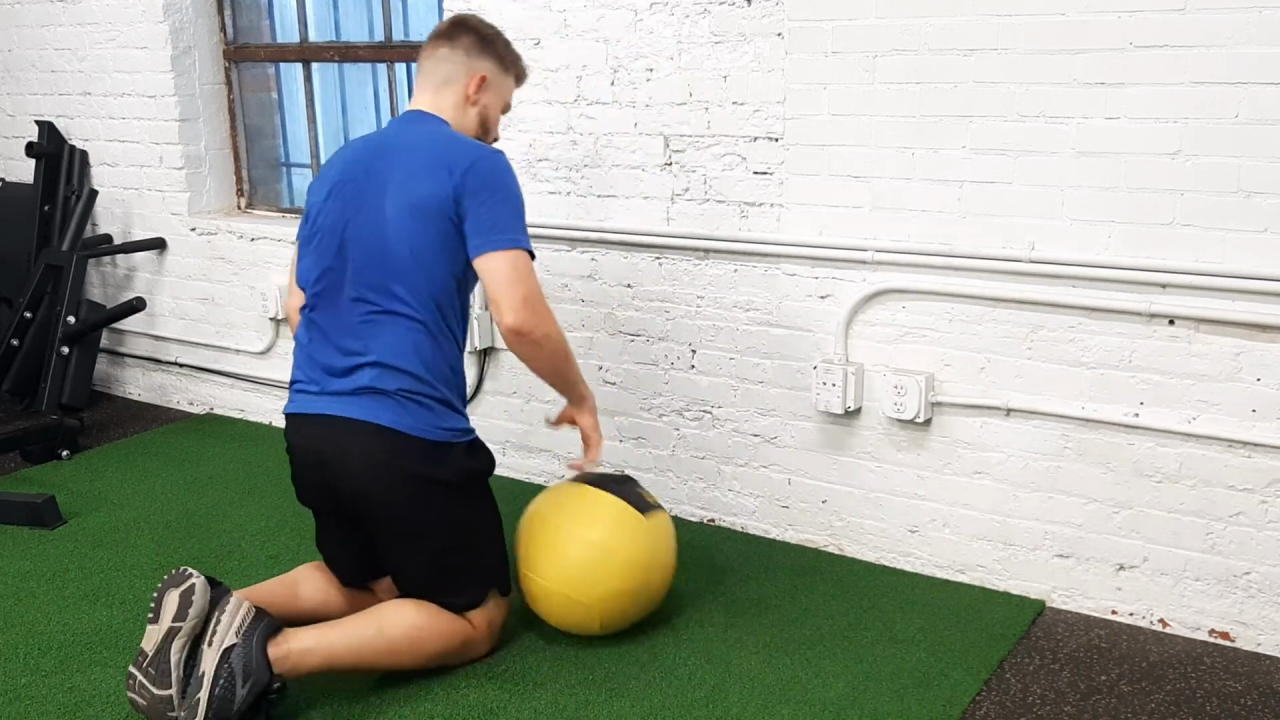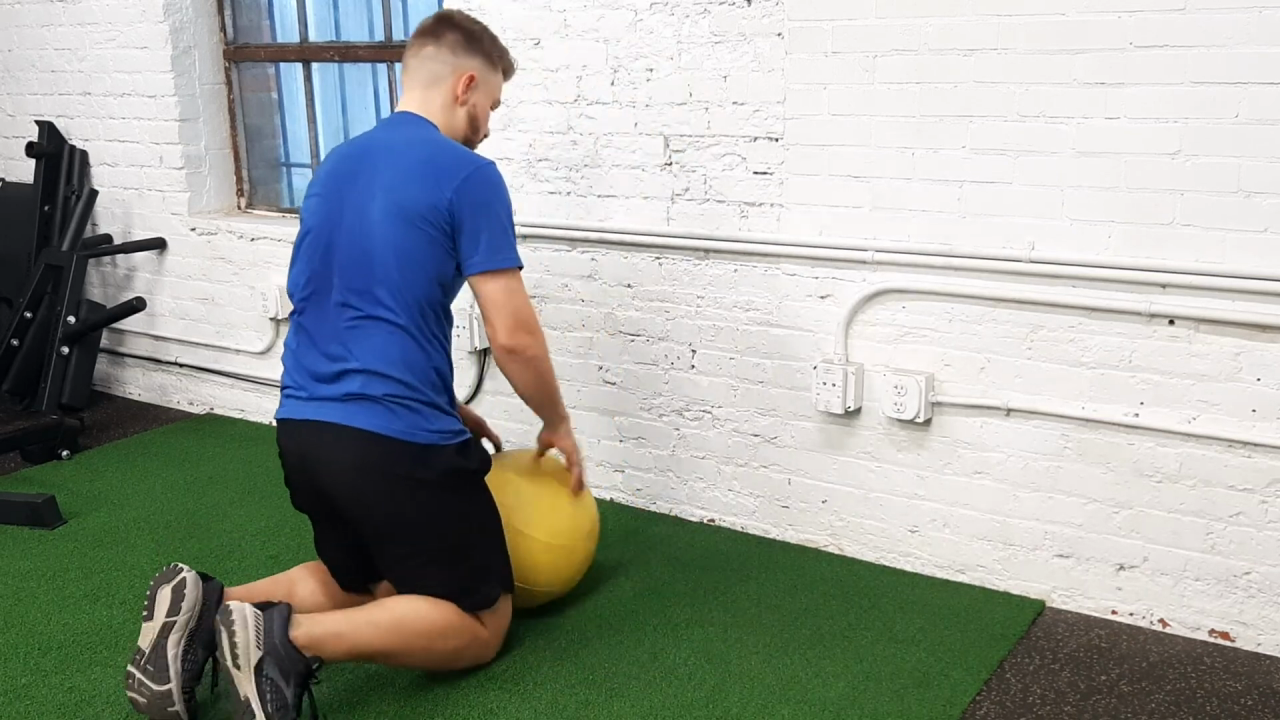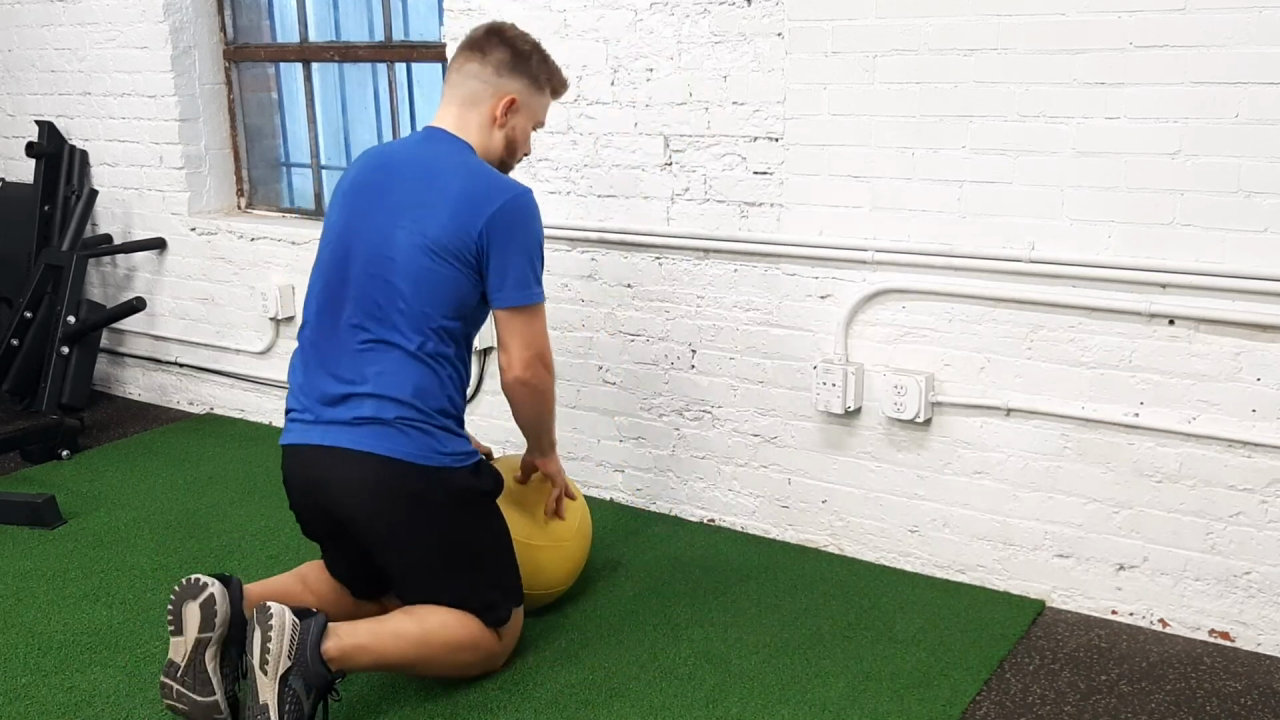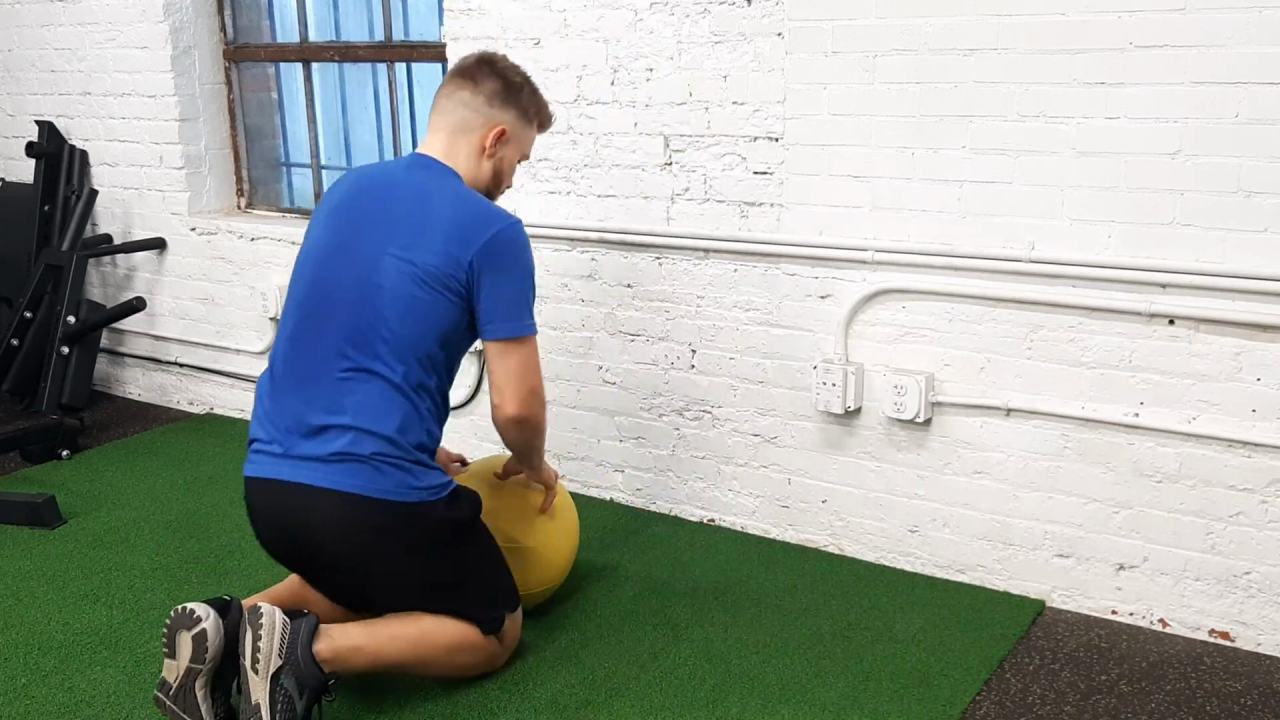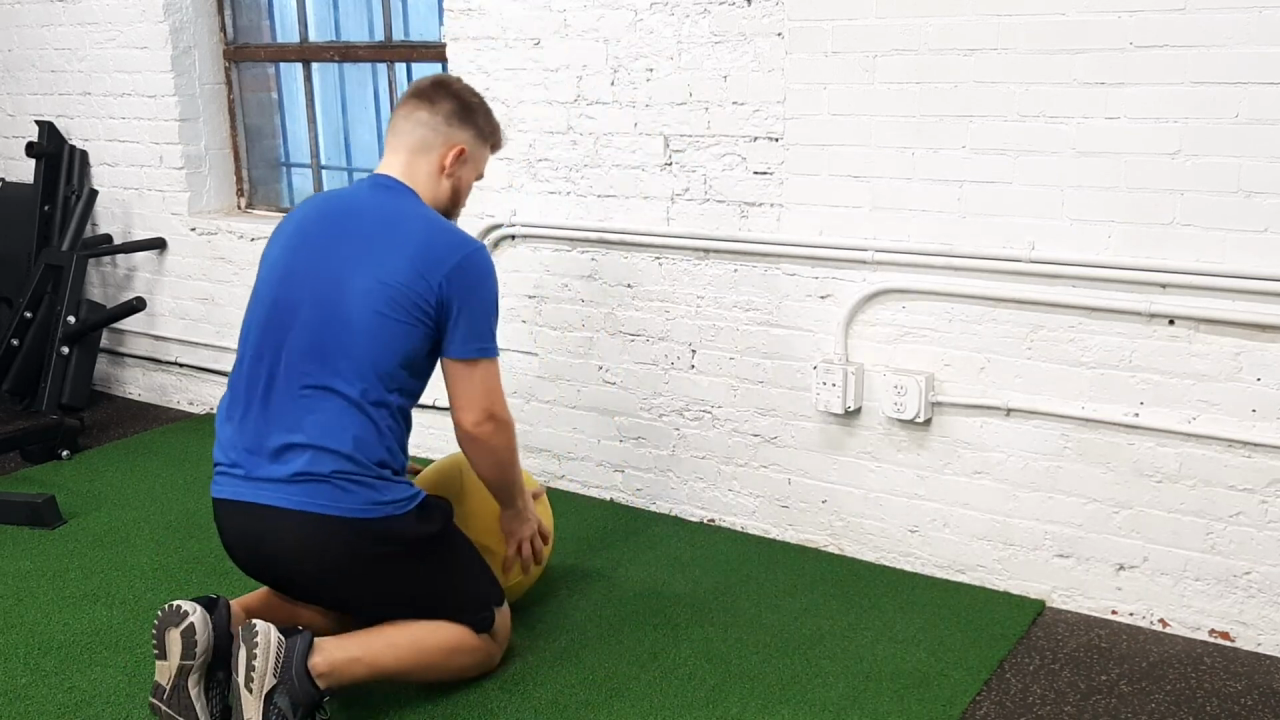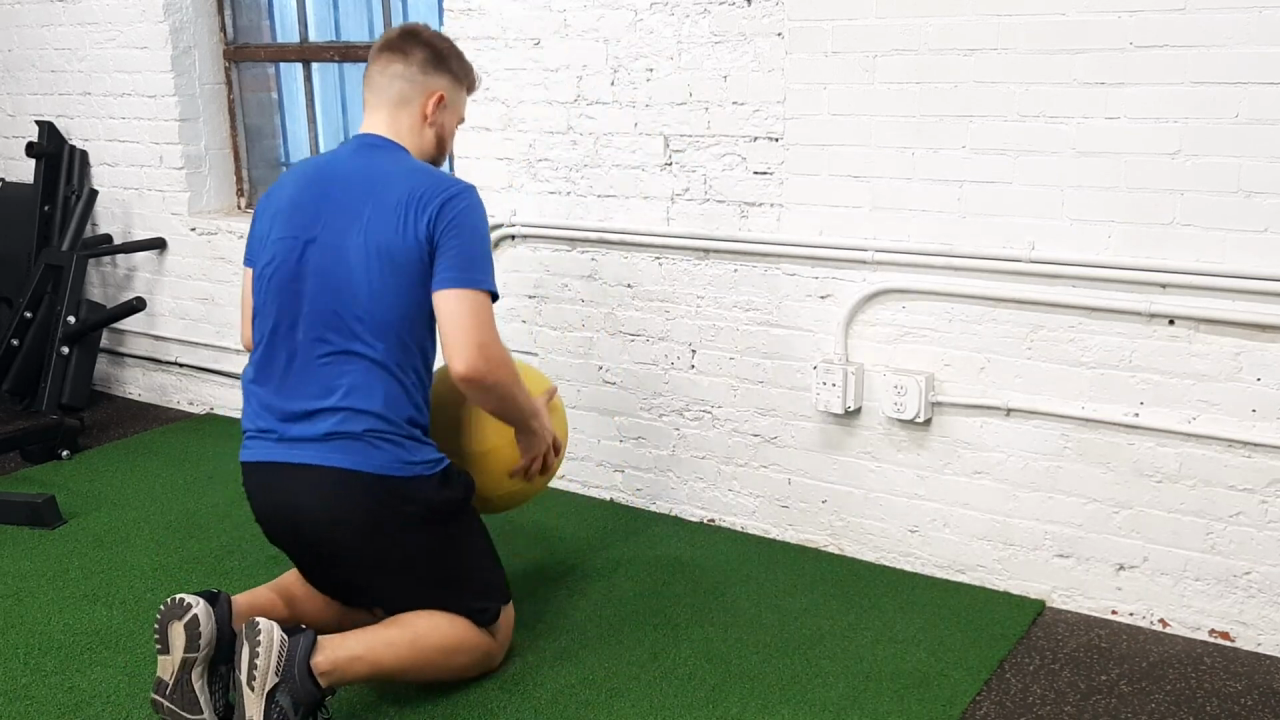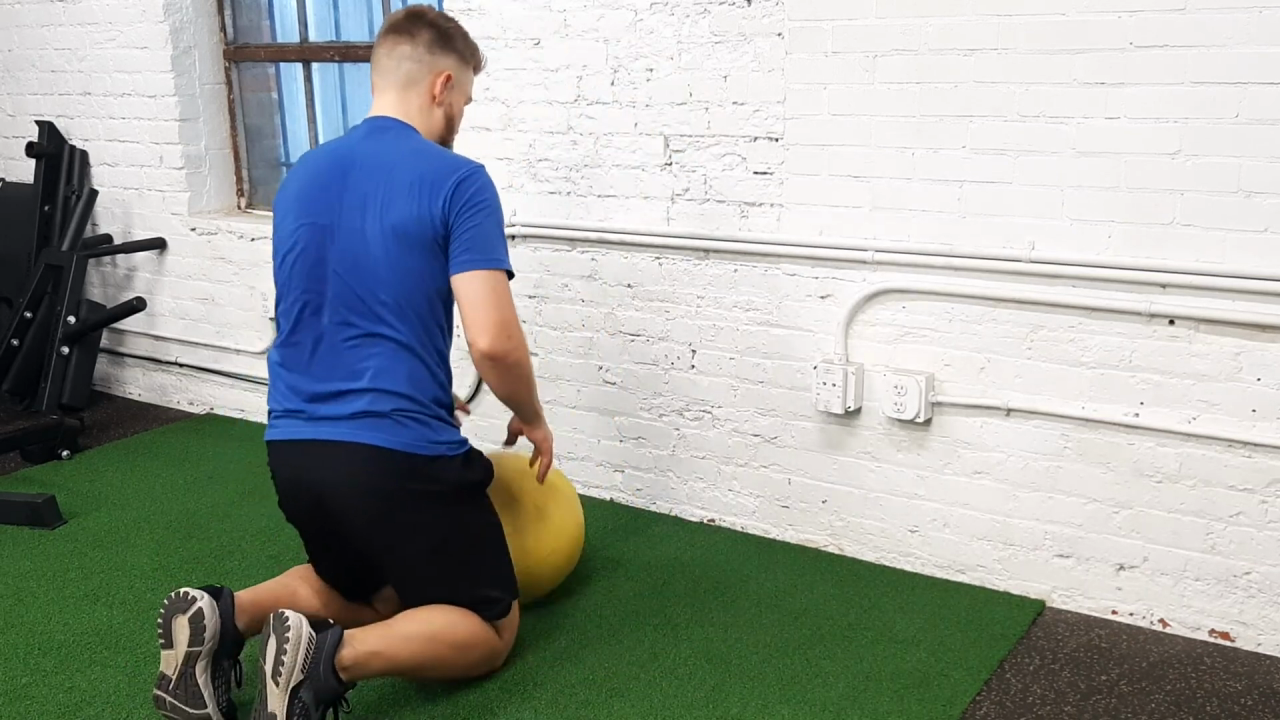
dt=0.3s
person 1, frame 1
left shoulder: (341, 164)
right shoulder: (476, 168)
left elbow: (300, 307)
right elbow: (519, 317)
right wrist: (579, 401)
left hip: (310, 424)
right hip: (407, 435)
left knee: (365, 582)
right knee: (471, 619)
left ankle: (216, 610)
right ankle: (272, 649)
person 1, frame 2
left shoulder: (335, 165)
right shoulder: (466, 175)
right elbow: (511, 335)
right wrist: (556, 422)
left hip: (303, 427)
right hip: (396, 440)
left knee: (366, 583)
right knee: (478, 625)
left ankle: (209, 608)
right ankle: (292, 636)
person 1, frame 3
left shoulder: (364, 169)
right shoulder: (502, 202)
right elbow: (523, 368)
right wrist: (543, 453)
left hip: (306, 448)
right hip: (401, 461)
left knee: (375, 584)
right knee: (493, 629)
left ankle: (235, 604)
right ankle: (322, 648)
person 1, frame 4
left shoulder: (346, 192)
right shoulder: (491, 234)
right elbow: (516, 405)
right wrist: (533, 464)
left hip: (271, 482)
right hip: (374, 494)
left knee: (364, 585)
right knee: (492, 632)
left ankle: (232, 622)
right ankle: (314, 650)
person 1, frame 5
left shoulder: (301, 220)
right shoulder: (456, 257)
right elbow: (479, 423)
right wrist: (517, 509)
left hip: (238, 505)
right hip: (343, 513)
left knee: (357, 589)
right knee: (484, 631)
left ankle: (221, 626)
right ankle: (310, 666)
person 1, frame 6
left shoulder: (285, 189)
right shoulder: (446, 202)
right elbow: (472, 361)
right wrist: (534, 423)
left hip: (269, 470)
right hip: (375, 476)
left knee: (364, 586)
right knee: (485, 630)
left ankle: (223, 620)
right ankle: (311, 663)
person 1, frame 7
left shoulder: (302, 176)
right shoulder: (457, 182)
right elbow: (493, 341)
right wrist: (532, 424)
left hip: (295, 449)
right hip: (400, 455)
left knee: (367, 592)
right knee: (488, 629)
left ankle: (225, 615)
right ankle: (331, 657)
